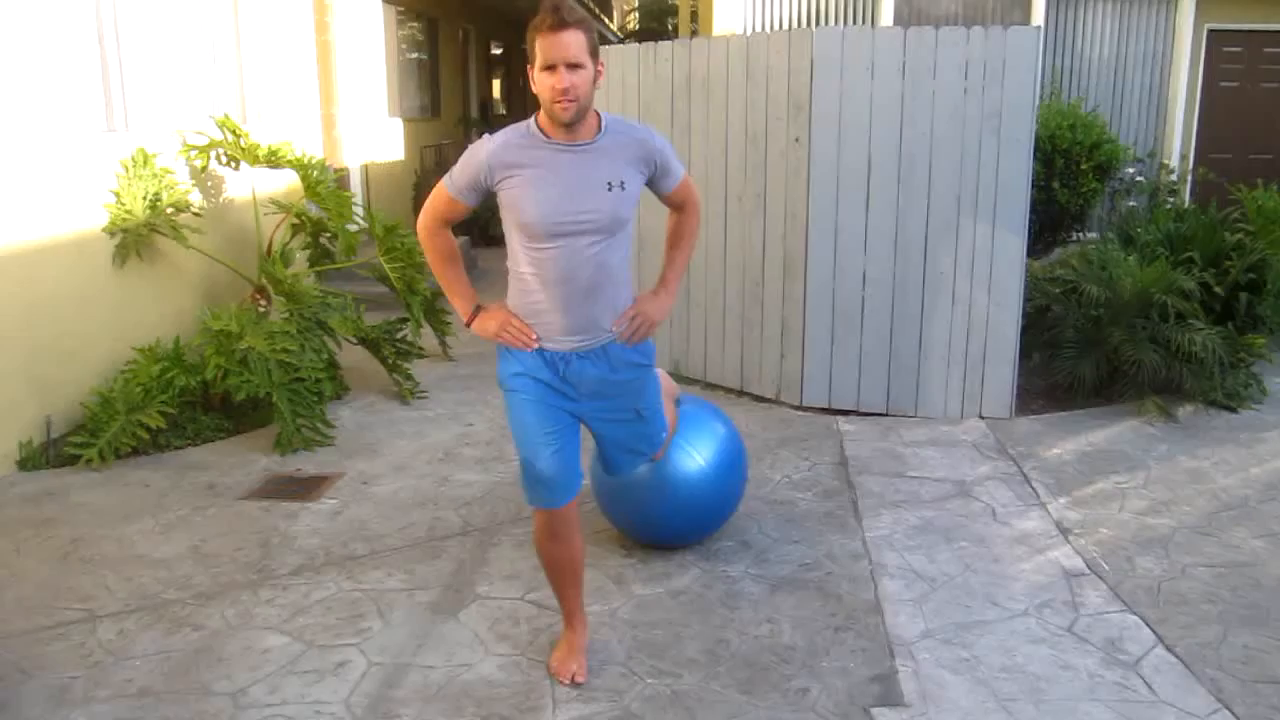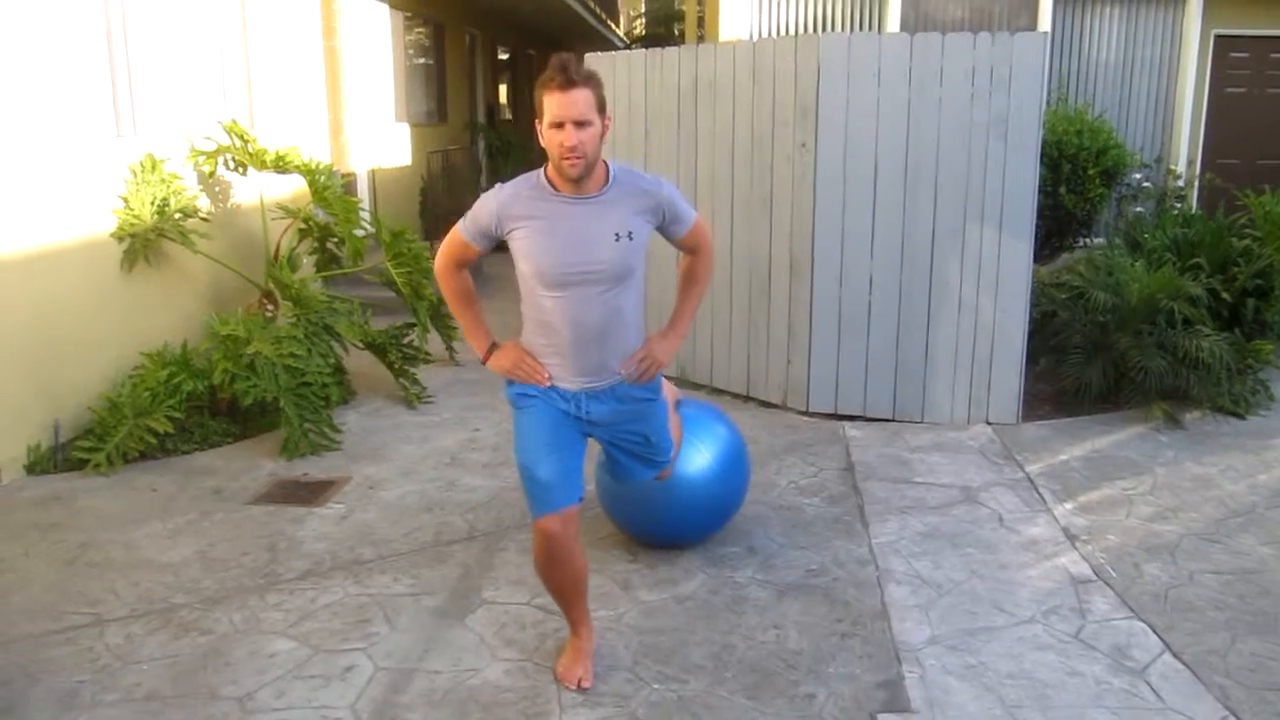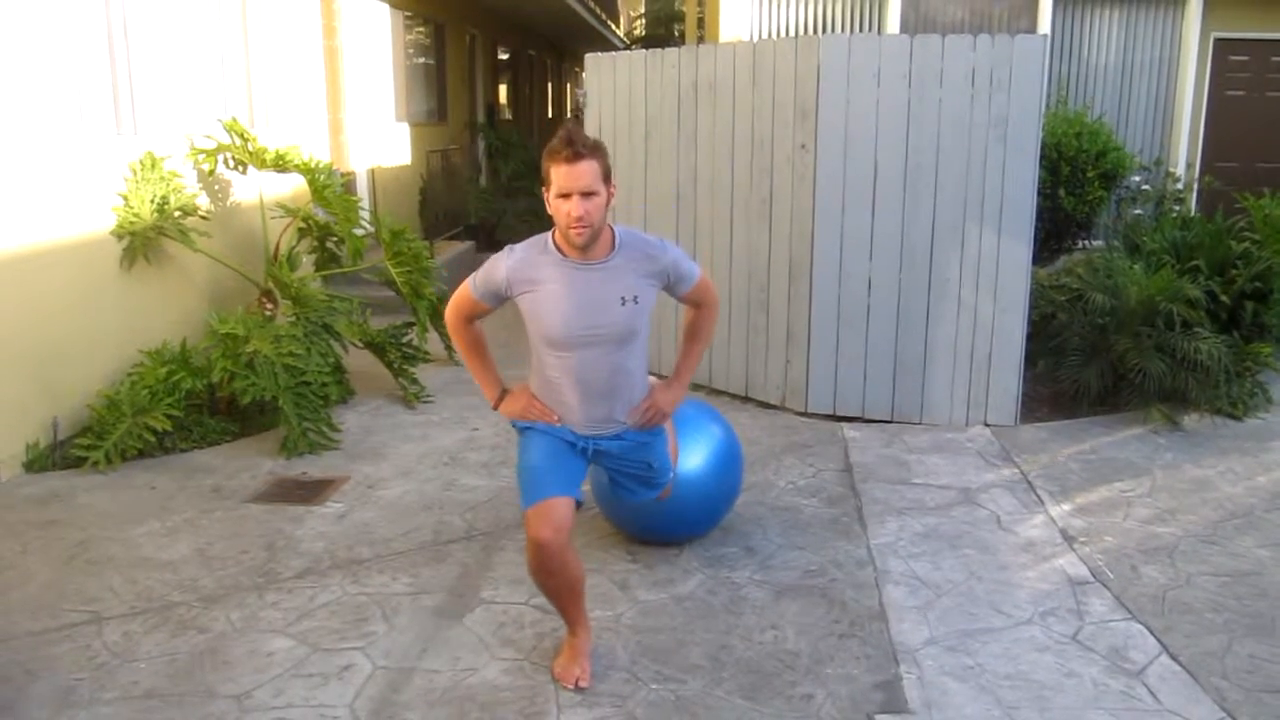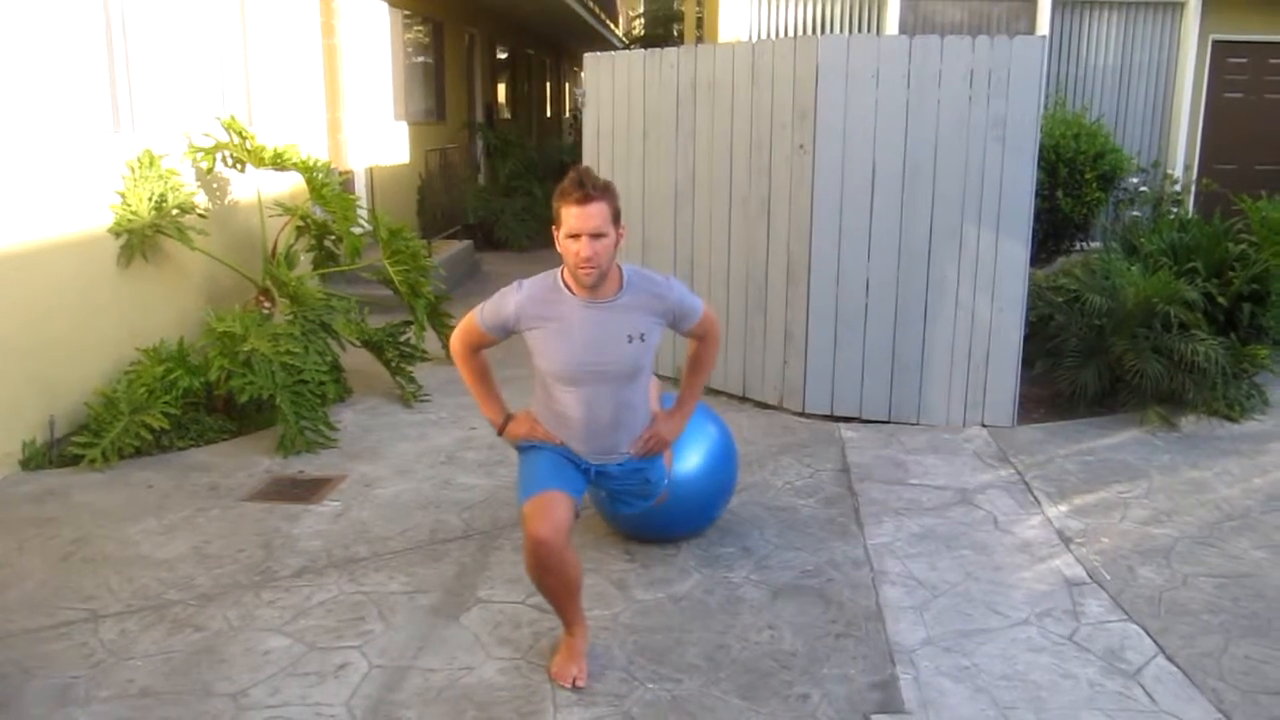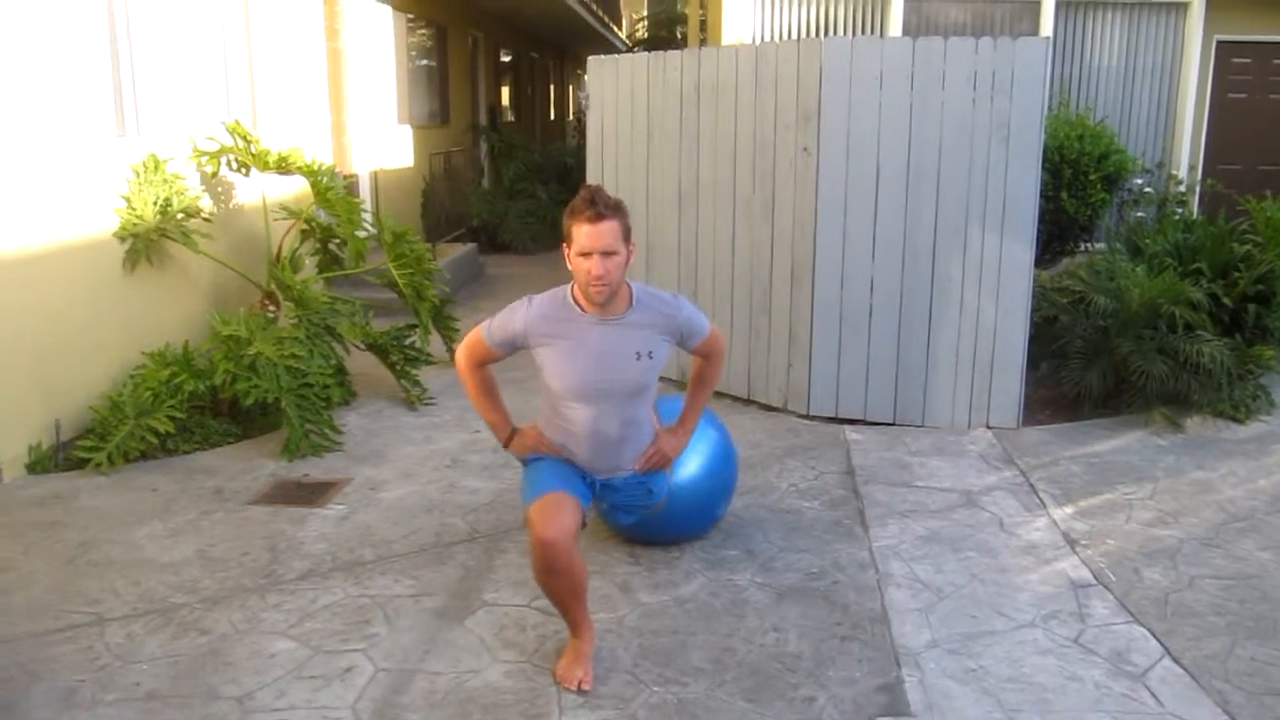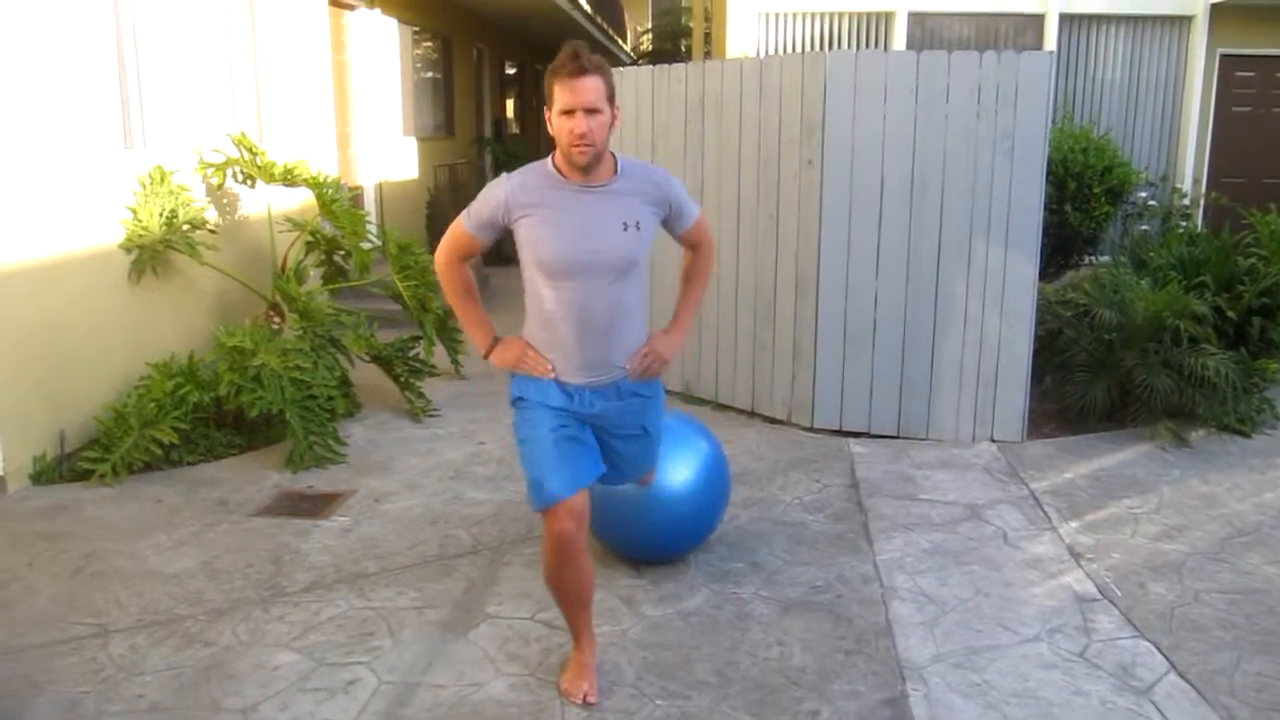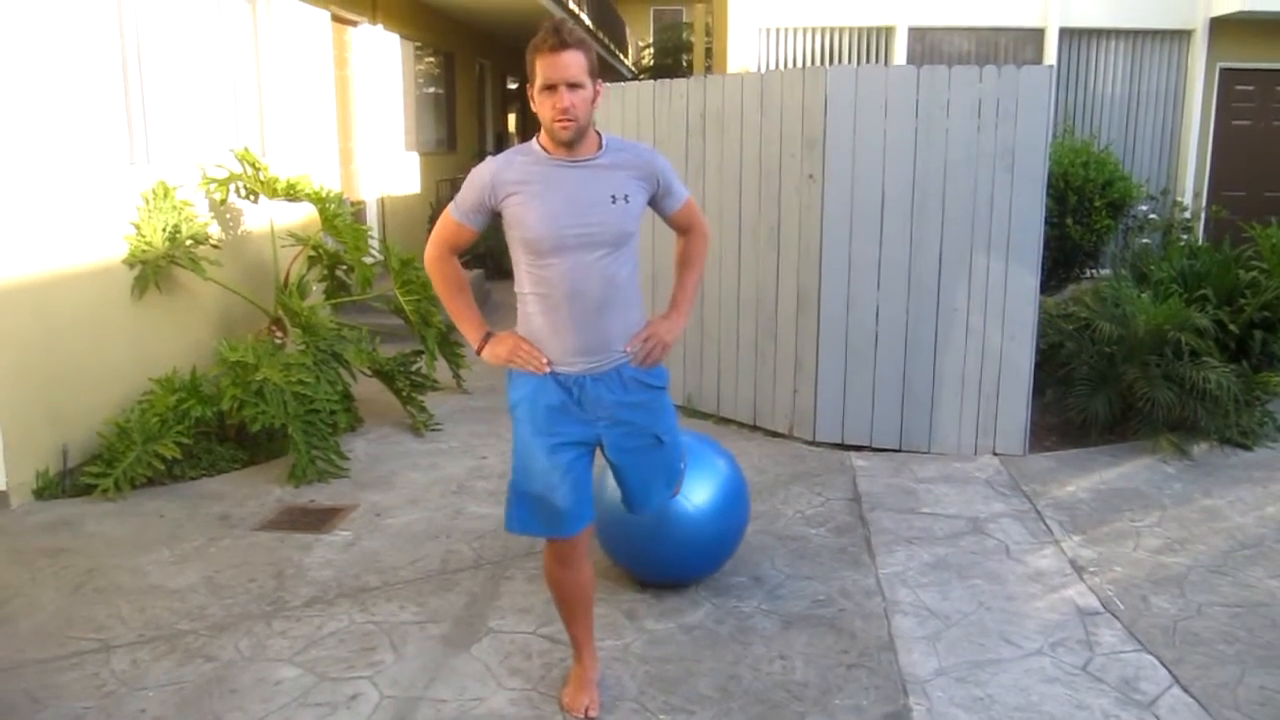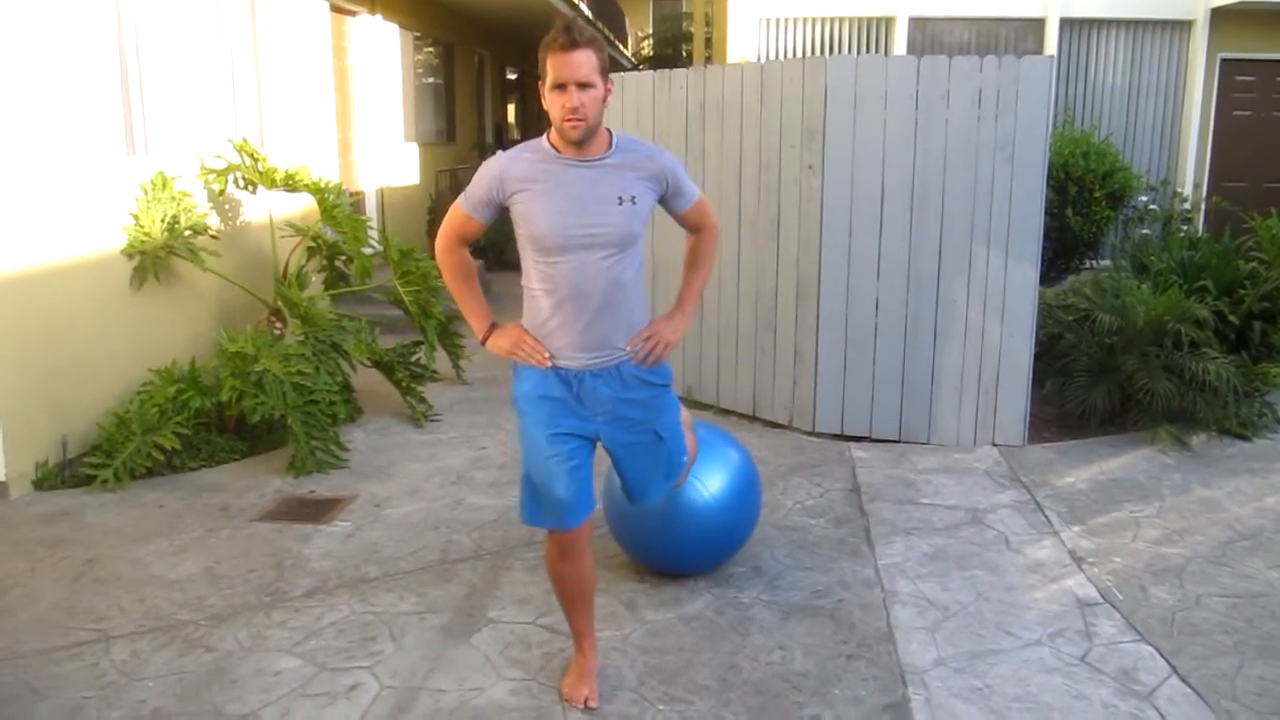
dt=0.7s
person 1, frame 1
left shoulder: (640, 145)
right shoulder: (497, 154)
left elbow: (687, 207)
right elbow: (432, 224)
left wrist: (665, 292)
right wrist: (473, 311)
left hip: (618, 351)
right hip: (532, 361)
left knee: (648, 456)
right knee: (555, 507)
left ankle: (660, 389)
right ankle: (575, 627)
person 1, frame 2
left shoulder: (649, 194)
right shoulder: (506, 204)
left elbow: (701, 249)
right elbow: (449, 264)
left wrist: (674, 334)
right wrist: (488, 348)
left hip: (626, 383)
right hip: (545, 391)
left knee: (657, 471)
right knee: (554, 528)
left ankle: (664, 398)
right ankle: (580, 632)
person 1, frame 3
left shoulder: (654, 257)
right shoulder: (515, 266)
left elbow: (705, 303)
right elbow: (458, 317)
left wrist: (677, 386)
right wrist: (499, 394)
left hip: (631, 421)
right hip: (552, 426)
left knee: (657, 494)
right knee: (546, 536)
left ankle: (658, 417)
right ankle: (578, 633)
person 1, frame 4
left shoulder: (660, 295)
right shoulder: (524, 301)
left elbow: (709, 335)
right elbow: (463, 344)
left wrist: (679, 415)
right wrist: (502, 419)
left hip: (632, 448)
right hip: (555, 446)
left knee: (650, 500)
right knee: (544, 536)
right ankle: (574, 632)
person 1, frame 5
left shoulder: (668, 313)
right shoulder: (533, 317)
left elbow: (713, 352)
right elbow: (468, 358)
left wrist: (683, 430)
right wrist: (509, 434)
left hip: (636, 462)
right hip: (559, 459)
left knee: (643, 515)
right knee: (550, 539)
right ankle: (581, 636)
person 1, frame 6
left shoulder: (655, 188)
right shoulder: (513, 193)
left elbow: (702, 248)
right elbow: (449, 259)
left wrist: (677, 331)
right wrist: (489, 344)
left hip: (629, 383)
right hip: (546, 388)
left knee: (638, 480)
right knee: (567, 526)
left ankle: (610, 459)
right ankle: (582, 648)
person 1, frame 7
left shoulder: (641, 164)
right shoulder: (498, 176)
left elbow: (693, 230)
right elbow: (439, 254)
left wrist: (677, 315)
right wrist: (482, 338)
left hip: (631, 374)
right hip: (545, 385)
left knee: (663, 492)
right knee: (565, 535)
left ankle: (662, 434)
right ankle: (585, 661)
person 1, frame 8
left shoulder: (651, 165)
right shoulder: (507, 171)
left elbow: (705, 230)
right elbow: (450, 243)
left wrist: (681, 315)
right wrist: (487, 329)
left hip: (633, 367)
right hip: (548, 379)
left knee: (666, 481)
right knee: (566, 529)
left ankle: (675, 418)
right ankle: (584, 652)
